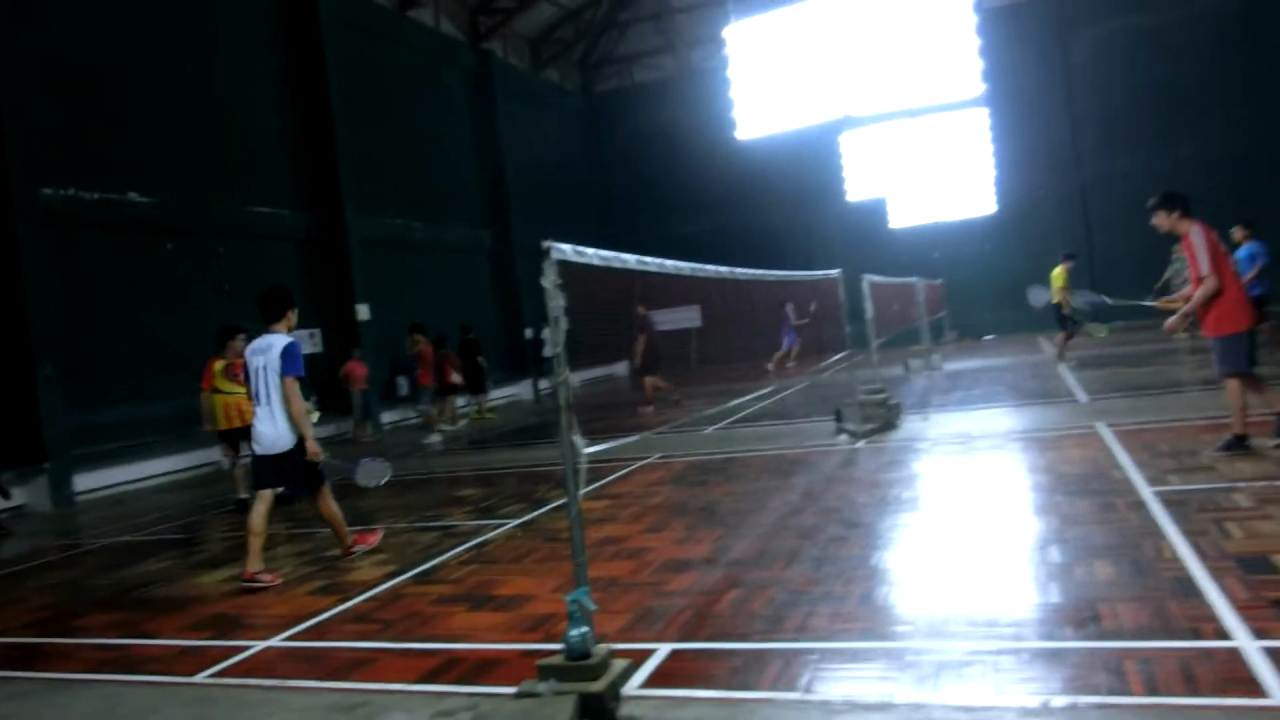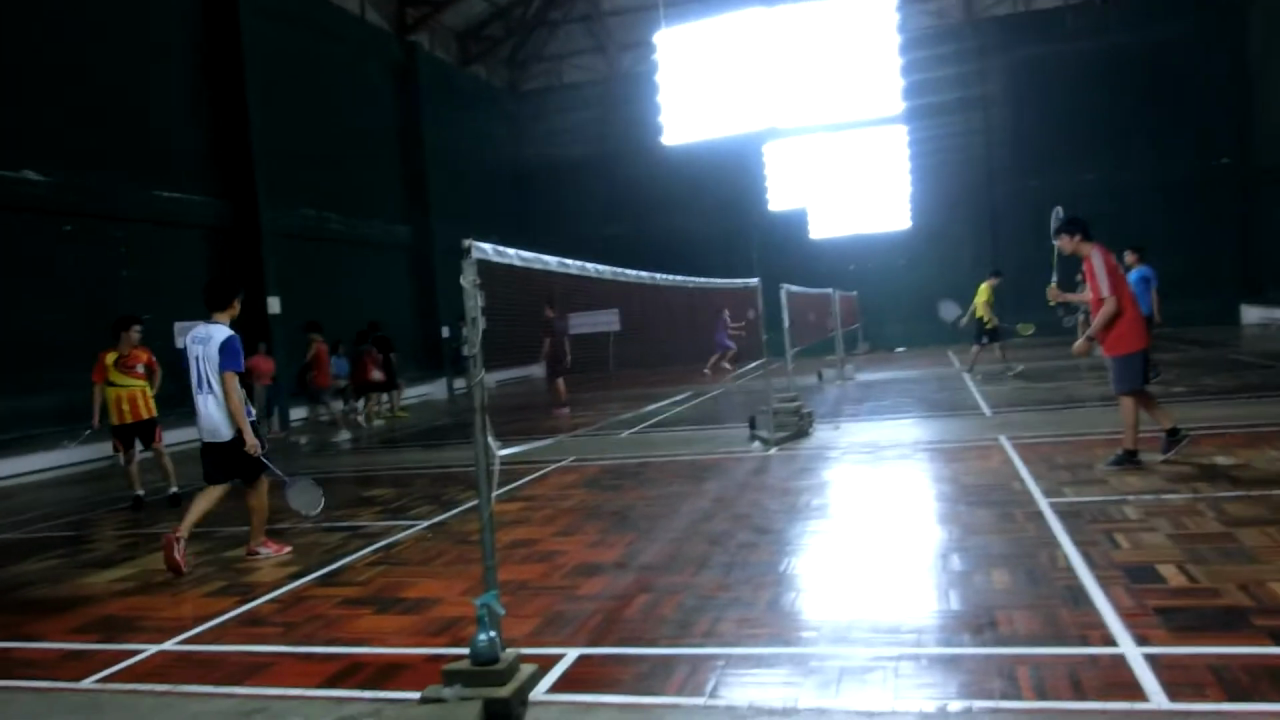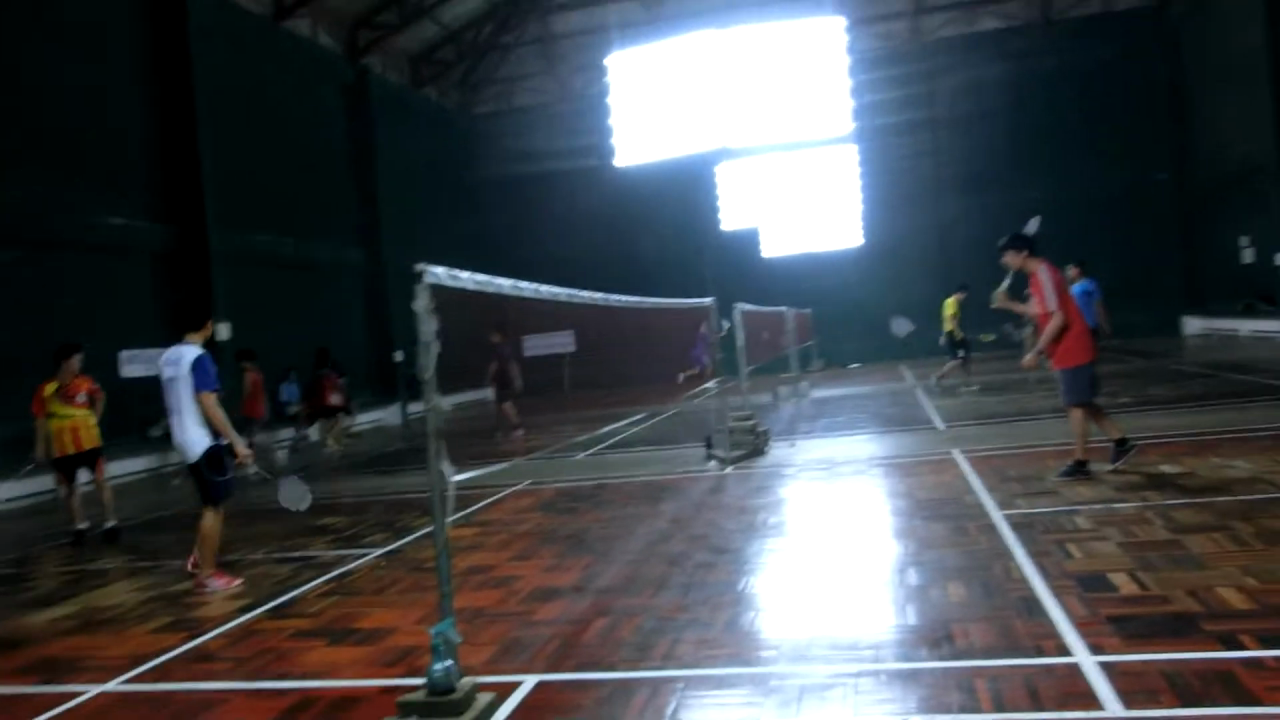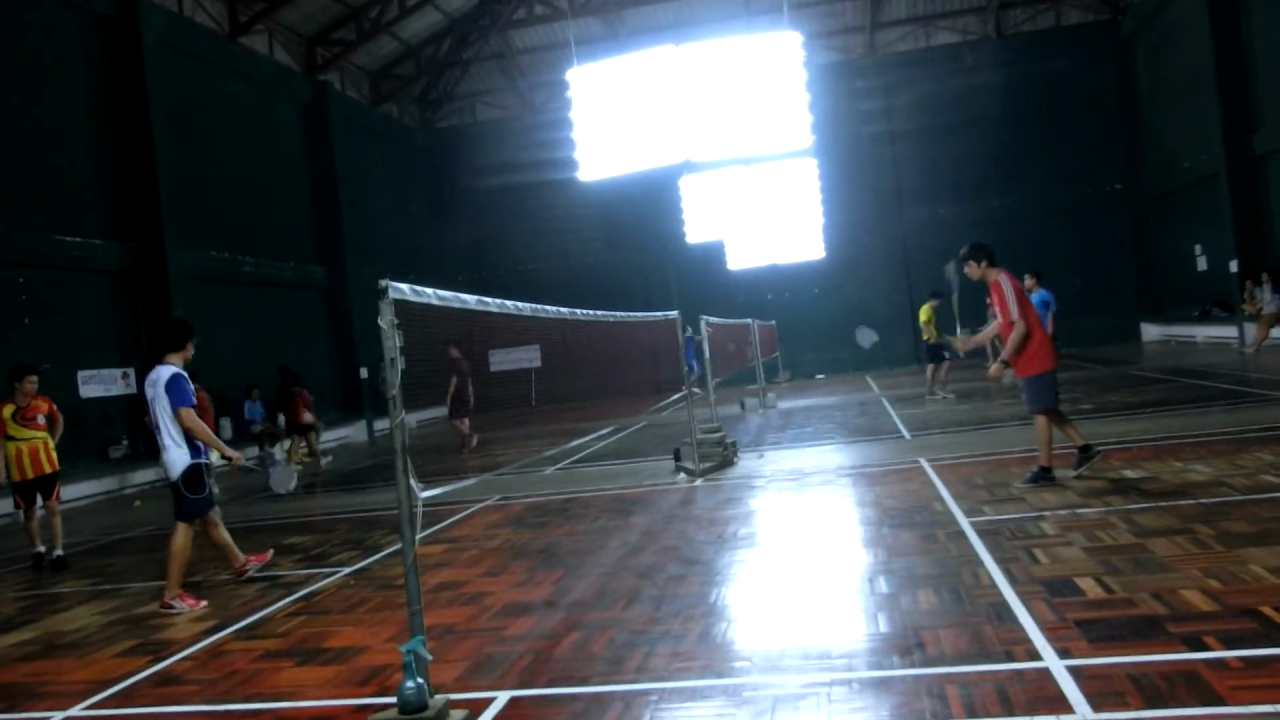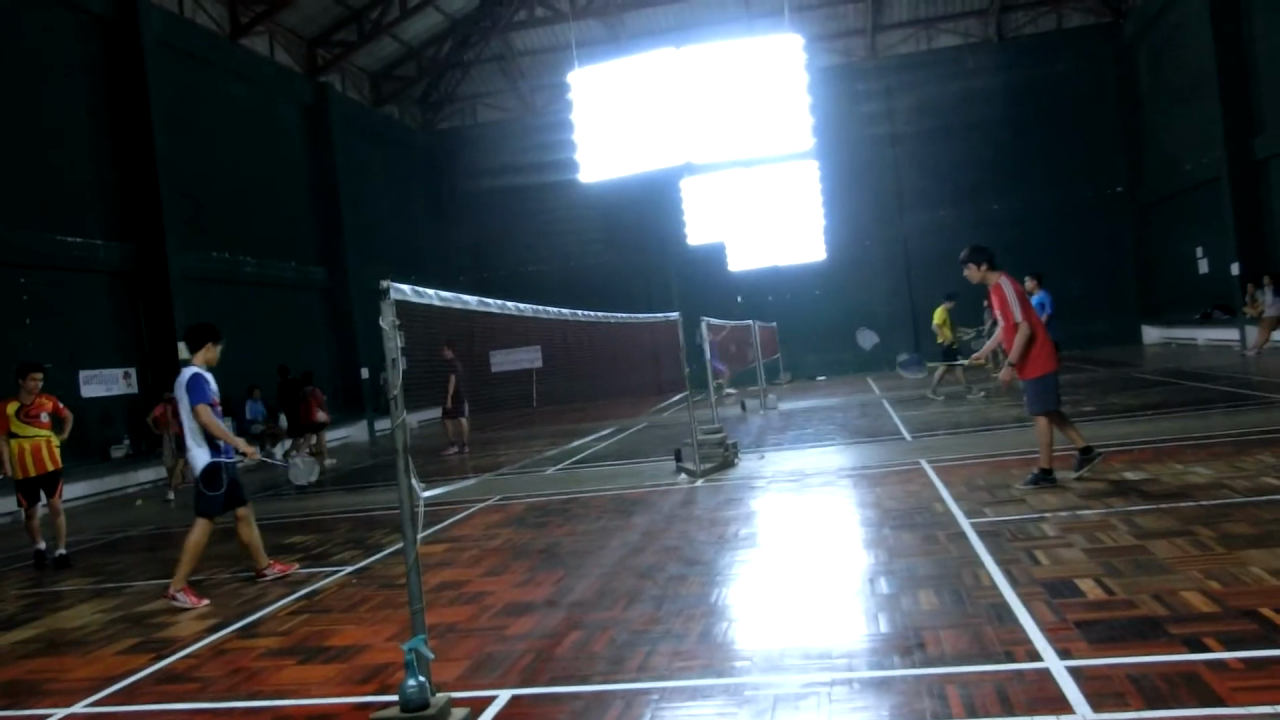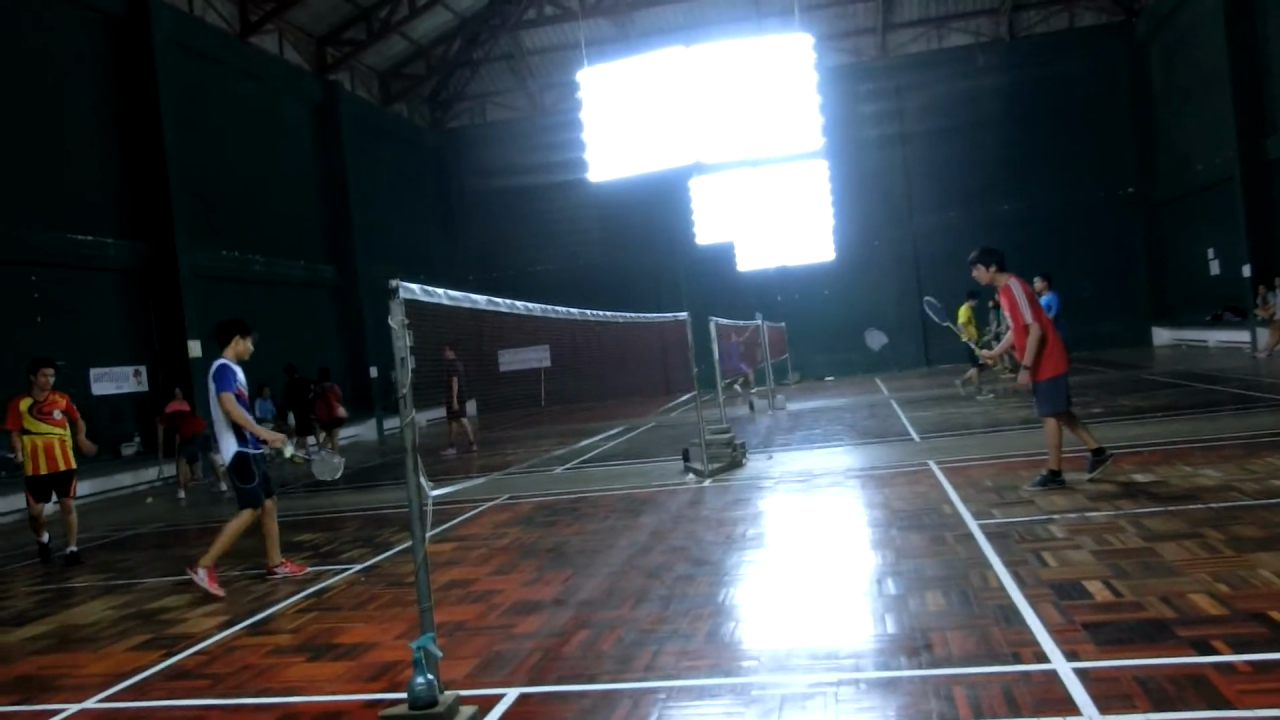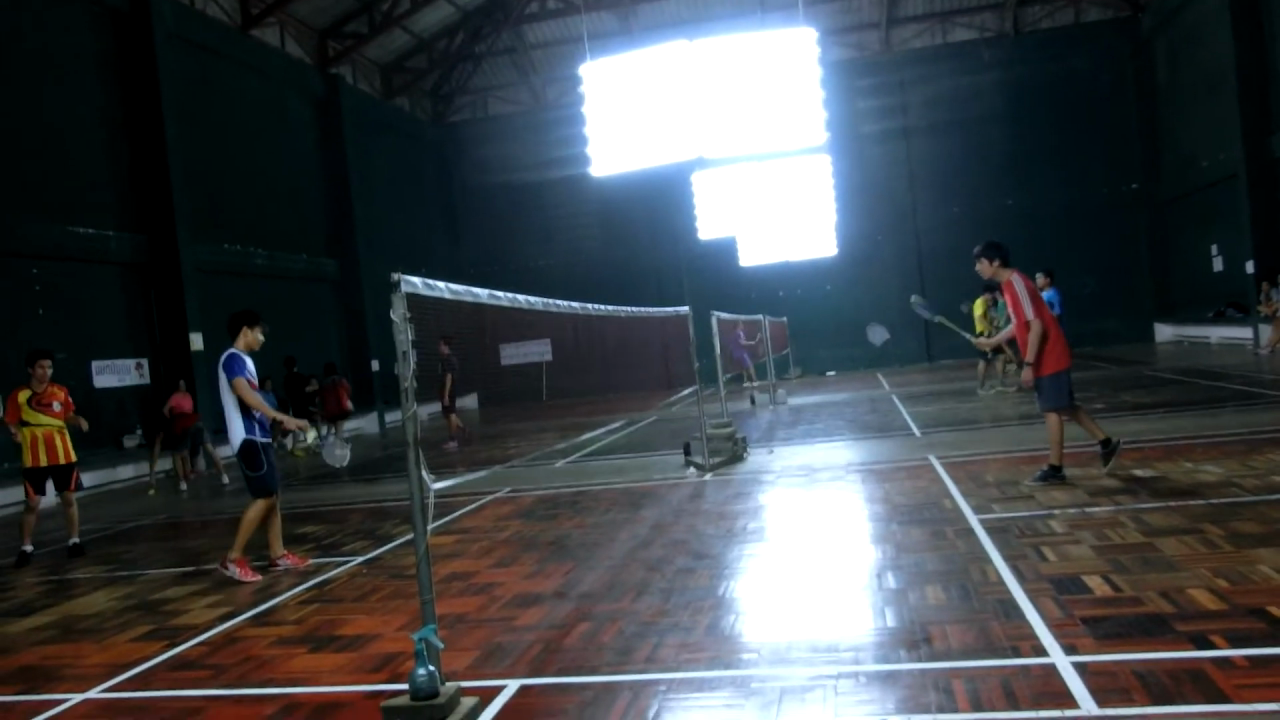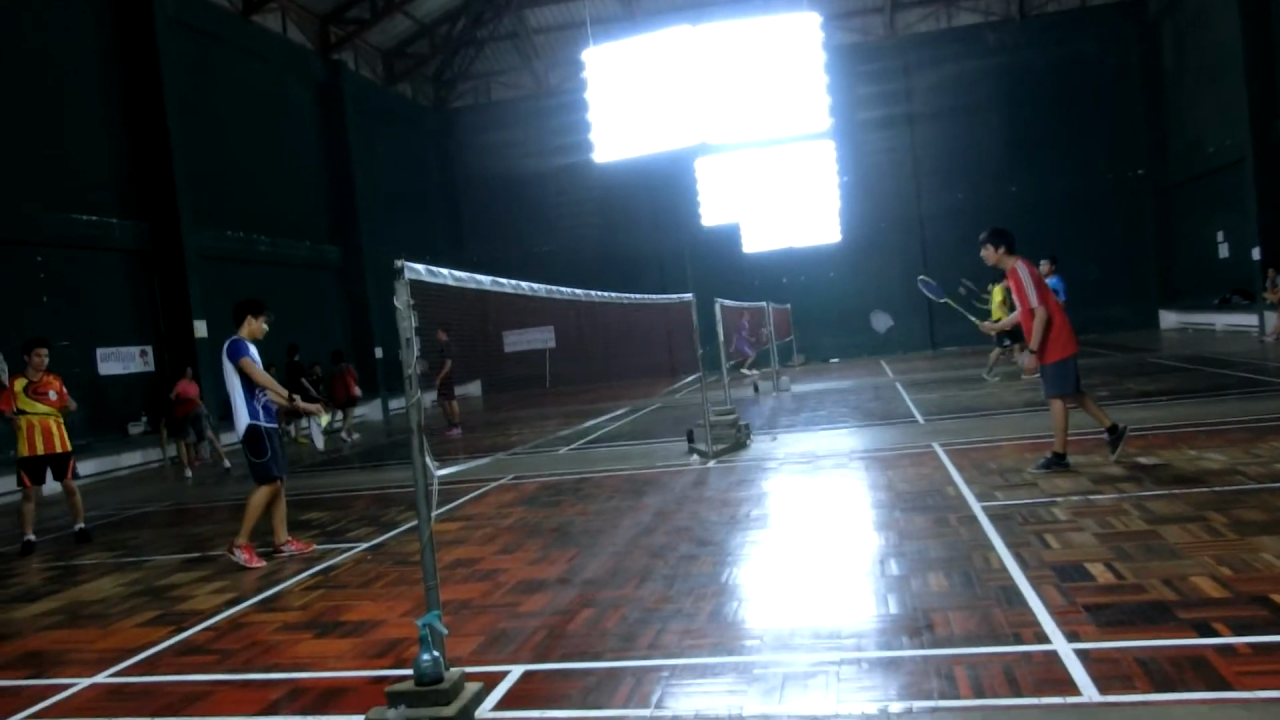
dt=0.2s
person 1, frame 1
left shoulder: (252, 349)
right shoulder: (288, 346)
right elbow: (290, 394)
right wrist: (309, 437)
left hip: (261, 438)
right hip: (288, 438)
left knee: (263, 499)
right knee: (320, 490)
left ankle: (253, 568)
right ankle: (348, 542)
person 1, frame 2
left shoulder: (193, 336)
right shoulder: (228, 339)
right elbow: (230, 388)
right wrist: (247, 432)
left hip: (207, 426)
right hip: (231, 426)
left knee: (217, 486)
right knee: (257, 480)
left ankle: (179, 536)
right ankle: (258, 542)
person 1, frame 3
left shoulder: (168, 358)
right shoulder: (200, 358)
right elbow: (209, 406)
right wrist: (237, 442)
left hip: (186, 442)
right hip: (206, 443)
left knee: (211, 504)
right knee: (214, 507)
left ankle: (199, 557)
right ankle: (207, 574)
person 1, frame 4
left shoulder: (154, 377)
right shoulder: (176, 377)
right elbow: (188, 420)
right wrist: (225, 449)
left hip: (178, 459)
right hip: (188, 461)
left knee: (212, 517)
right knee: (185, 524)
left ankle: (241, 563)
right ankle: (172, 594)
person 1, frame 5
left shoulder: (189, 377)
right shoulder: (197, 378)
right elbow: (205, 418)
left wrist: (232, 442)
right wrist: (239, 444)
left hip: (218, 458)
right hip: (211, 460)
left knee: (244, 513)
right knee: (204, 521)
left ankle: (264, 566)
right ankle: (177, 587)
person 1, frame 6
left shoulder: (231, 370)
right shoulder: (224, 369)
right elbow: (229, 407)
left wrist: (262, 433)
right wrist: (263, 432)
left hip: (250, 448)
right hip: (240, 450)
left knee: (268, 504)
right knee: (249, 511)
left ankle: (276, 564)
right ankle: (203, 566)
person 1, frame 7
left shoulder: (243, 361)
right shoulder: (233, 358)
right elbow: (245, 393)
left wrist: (289, 421)
right wrist: (280, 417)
left hip: (259, 437)
right hip: (249, 439)
left knee: (272, 496)
right knee: (264, 497)
left ankle: (278, 555)
right ankle: (233, 557)
person 1, frame 8
left shoulder: (248, 348)
right shoulder: (236, 345)
right elbow: (255, 373)
left wrist: (302, 406)
right wrist: (290, 395)
left hip: (266, 423)
right hip: (254, 424)
left knee: (278, 482)
right knee: (269, 483)
left ankle: (282, 541)
right ankle: (240, 544)
person 2, frame 1
left shoulder: (1196, 236)
right shoulder: (1194, 235)
left elbow: (1211, 284)
left wrist: (1182, 315)
right wrist: (1178, 298)
left hip: (1227, 318)
right hip: (1231, 316)
left knee: (1231, 375)
right knee: (1241, 373)
left ankle: (1239, 437)
person 2, frame 2
left shoulder: (1096, 258)
right shoulder: (1093, 258)
left elbow: (1111, 305)
left wrist: (1088, 338)
right wrist: (1064, 297)
left hip: (1124, 337)
right hip: (1125, 336)
left knee: (1126, 393)
right knee: (1134, 391)
left ankle: (1129, 453)
right ankle: (1172, 432)
person 2, frame 3
left shoulder: (1043, 274)
right shoulder: (1038, 273)
left elbow: (1058, 319)
right elbow: (1041, 311)
left wrist: (1036, 352)
right wrist: (1009, 305)
left hip: (1071, 350)
right hip: (1071, 349)
left knee: (1075, 405)
right knee: (1082, 403)
left ankle: (1080, 464)
right ankle: (1120, 442)
person 2, frame 4
left shoulder: (1004, 284)
right shoulder: (997, 284)
left elbow: (1020, 328)
left wrist: (1001, 362)
right wrist: (974, 340)
left hip: (1034, 358)
right hip: (1033, 358)
left knee: (1040, 412)
right knee: (1046, 410)
left ankle: (1045, 471)
right ankle: (1084, 449)
person 2, frame 5
left shoulder: (1005, 287)
right shoulder: (996, 288)
left elbow: (1024, 329)
left wrist: (1009, 365)
right wrist: (984, 352)
left hip: (1035, 361)
right hip: (1034, 361)
left knee: (1040, 414)
right knee: (1048, 411)
left ankle: (1045, 472)
right ankle: (1085, 451)
person 2, frame 6
left shoulder: (1014, 288)
right shoulder: (1005, 289)
left elbow: (1035, 330)
left wrist: (1025, 368)
right wrist: (995, 352)
left hip: (1046, 362)
right hip: (1046, 362)
left knee: (1049, 415)
right knee: (1059, 413)
left ankle: (1054, 474)
right ankle: (1097, 452)
person 2, frame 7
left shoulder: (1017, 284)
right shoulder: (1009, 284)
left elbow: (1036, 327)
left wrist: (1028, 365)
right wrist: (992, 342)
left hip: (1047, 357)
right hip: (1050, 356)
left knee: (1051, 410)
right knee: (1065, 406)
left ankle: (1055, 469)
right ankle: (1106, 444)
person 2, frame 8
left shoulder: (1021, 272)
right shoulder: (1014, 271)
left elbow: (1041, 314)
left wrist: (1032, 352)
right wrist: (997, 326)
left hip: (1054, 344)
right hip: (1056, 343)
left knee: (1056, 397)
right knee: (1071, 393)
left ankle: (1059, 457)
right ankle: (1113, 430)
person 3, frame 1
left shoulder: (244, 362)
right shoulder: (214, 365)
right elbow: (205, 393)
left wrist: (254, 405)
right wrist: (207, 420)
left hip: (249, 418)
right hip: (226, 422)
right knee: (233, 460)
right ankle: (241, 496)
person 3, frame 2
left shoulder: (144, 353)
right shoulder: (106, 358)
left elbow: (156, 371)
right elbow: (98, 387)
left wrist: (152, 391)
right wrist: (96, 415)
left hip: (145, 411)
right hip: (120, 416)
left knee: (159, 449)
right knee: (128, 455)
left ankle: (174, 490)
right ankle: (138, 494)
person 3, frame 3
left shoulder: (86, 382)
right shoulder: (46, 389)
left elbow: (99, 398)
right elbow: (40, 419)
left wrist: (95, 420)
right wrist: (40, 447)
left hip: (88, 440)
right hip: (62, 446)
left knee: (100, 479)
right knee: (70, 487)
left ankle: (110, 523)
right ankle: (80, 527)
person 3, frame 4
left shoulder: (44, 403)
left elbow: (58, 420)
left wrist: (54, 441)
left hip: (47, 465)
right hip: (21, 470)
left knee: (52, 507)
right knee: (29, 512)
left ankle: (58, 553)
right ankle: (38, 551)
person 3, frame 5
left shoulder: (49, 401)
left elbow: (68, 416)
left wrist: (63, 435)
left hip: (49, 463)
right hip: (23, 468)
left knee: (56, 506)
right knee: (30, 511)
left ankle: (61, 551)
right ankle: (39, 548)
person 3, frame 6
left shoulder: (62, 399)
right shoulder: (19, 404)
left elbow: (78, 421)
right elbow: (15, 433)
left wrist: (82, 440)
right wrist: (18, 451)
left hip: (63, 462)
right hip: (35, 466)
left knee: (68, 505)
right knee: (35, 511)
left ankle: (72, 549)
right ankle: (42, 538)
person 3, frame 7
left shoulder: (61, 391)
right shoulder: (18, 395)
left elbow: (69, 417)
right elbow: (13, 424)
left wrist: (78, 421)
right wrist: (16, 433)
left hip: (63, 454)
right hip: (34, 458)
left knee: (68, 498)
right knee: (32, 504)
left ankle: (74, 541)
right ankle: (26, 548)
person 3, frame 8
left shoulder: (55, 381)
left elbow: (63, 406)
left wrist: (69, 405)
left hip: (59, 443)
right hip: (30, 447)
left knee: (70, 486)
right knee: (29, 492)
left ankle: (80, 526)
right ankle: (28, 537)
